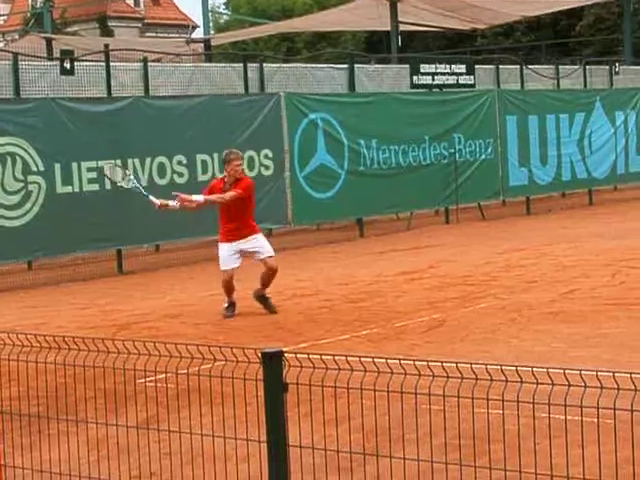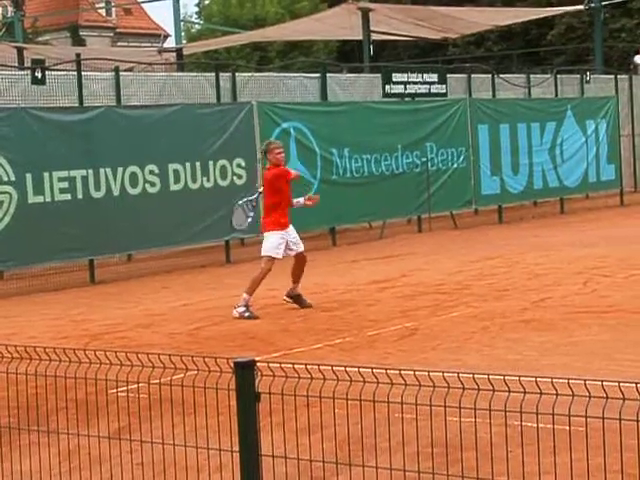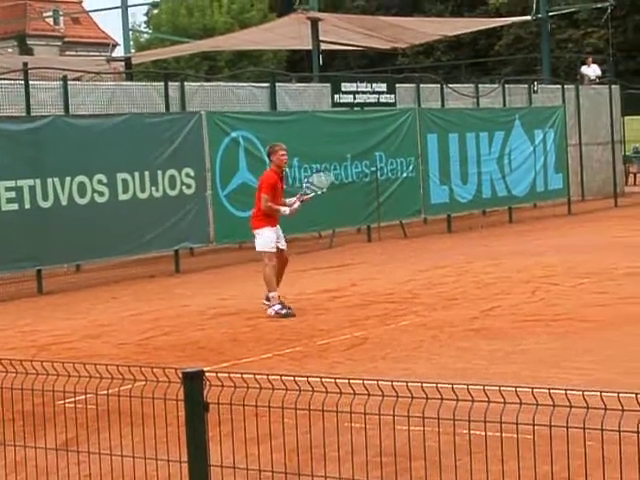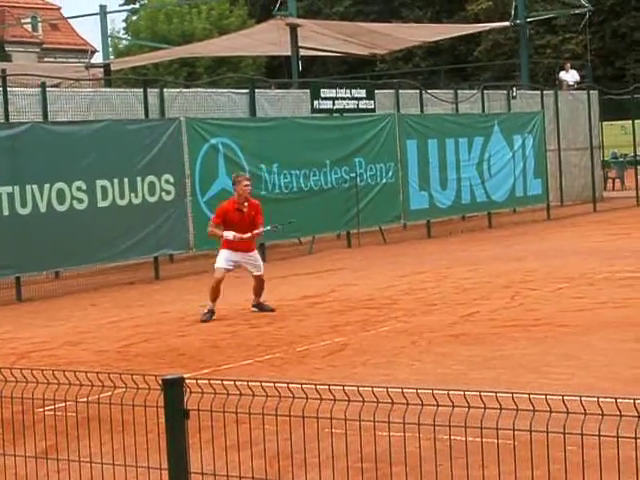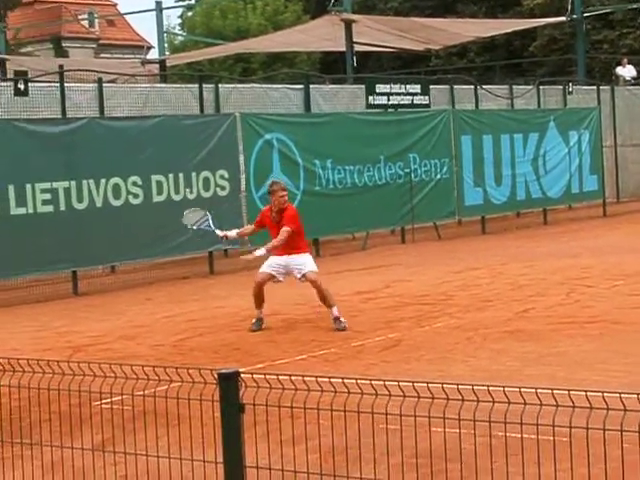
dt=0.7s
person 1, frame 1
left shoulder: (247, 183)
right shoulder: (216, 184)
left elbow: (224, 199)
right elbow: (195, 204)
left wrist: (196, 198)
right wrist: (172, 203)
left hip: (251, 235)
right hip: (227, 239)
left knee: (272, 266)
right knee: (228, 277)
left ankle: (261, 293)
right ankle: (230, 302)
person 1, frame 2
left shoulder: (276, 173)
right shoulder: (280, 173)
right elbow: (295, 175)
left wrist: (303, 201)
left hip: (285, 226)
right hip: (274, 228)
left knee: (301, 257)
right knee: (266, 266)
left ankle: (293, 293)
right ankle: (242, 305)
person 1, frame 3
left shoulder: (280, 176)
right shoulder: (268, 178)
right elbow: (264, 206)
left wrist: (294, 200)
right wrist: (286, 210)
left hip: (273, 224)
right hip: (262, 224)
left knee: (283, 257)
right knee: (269, 260)
left ankle: (272, 295)
right ankle: (273, 304)
person 1, frame 4
left shoulder: (255, 205)
right shoulder: (224, 207)
left elbow: (259, 228)
right elbow: (211, 230)
left wrist: (259, 232)
right wrist: (228, 235)
left hip: (249, 250)
right hip: (229, 250)
left knee: (260, 279)
right knee: (218, 277)
left ankle: (257, 302)
right ankle: (210, 309)
person 1, frame 5
left shoulder: (290, 212)
right shoulder: (265, 213)
left elbow: (281, 239)
right elbow: (253, 228)
left wrist: (259, 252)
right wrist: (233, 233)
left hip: (299, 254)
right hip: (278, 256)
left knee: (315, 281)
right knee: (259, 281)
left ankle: (337, 317)
right ankle: (259, 317)
